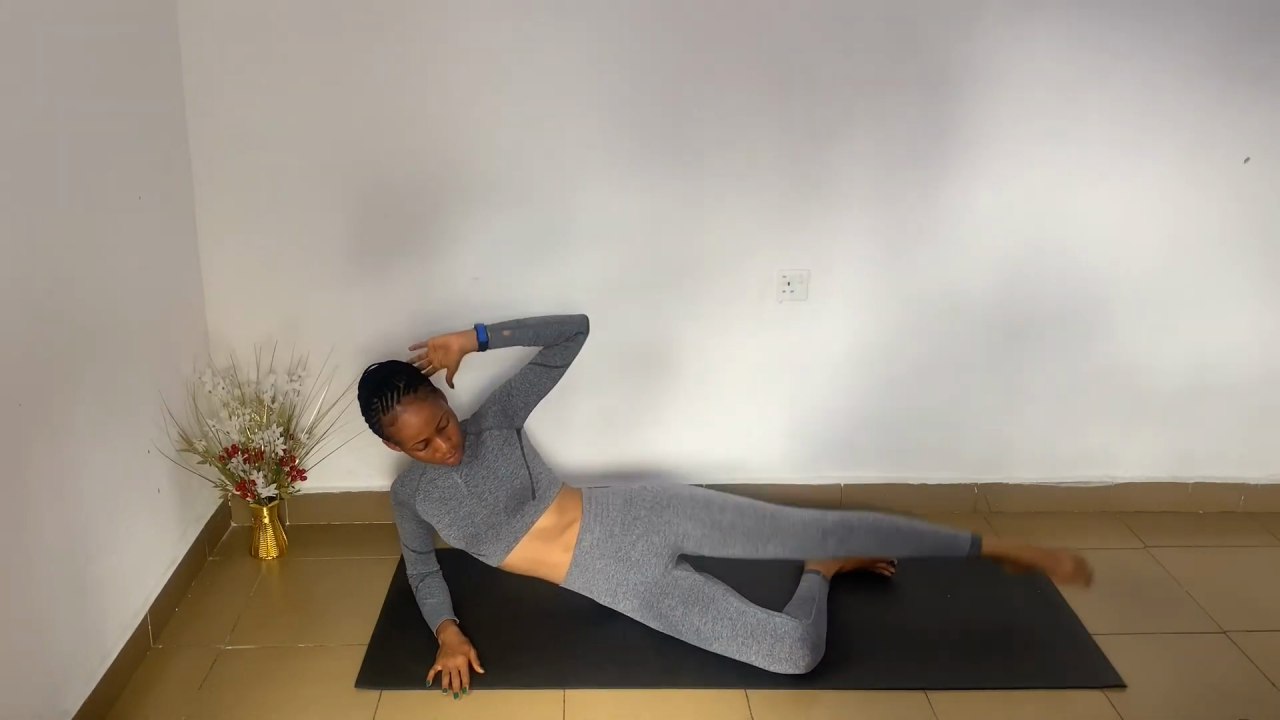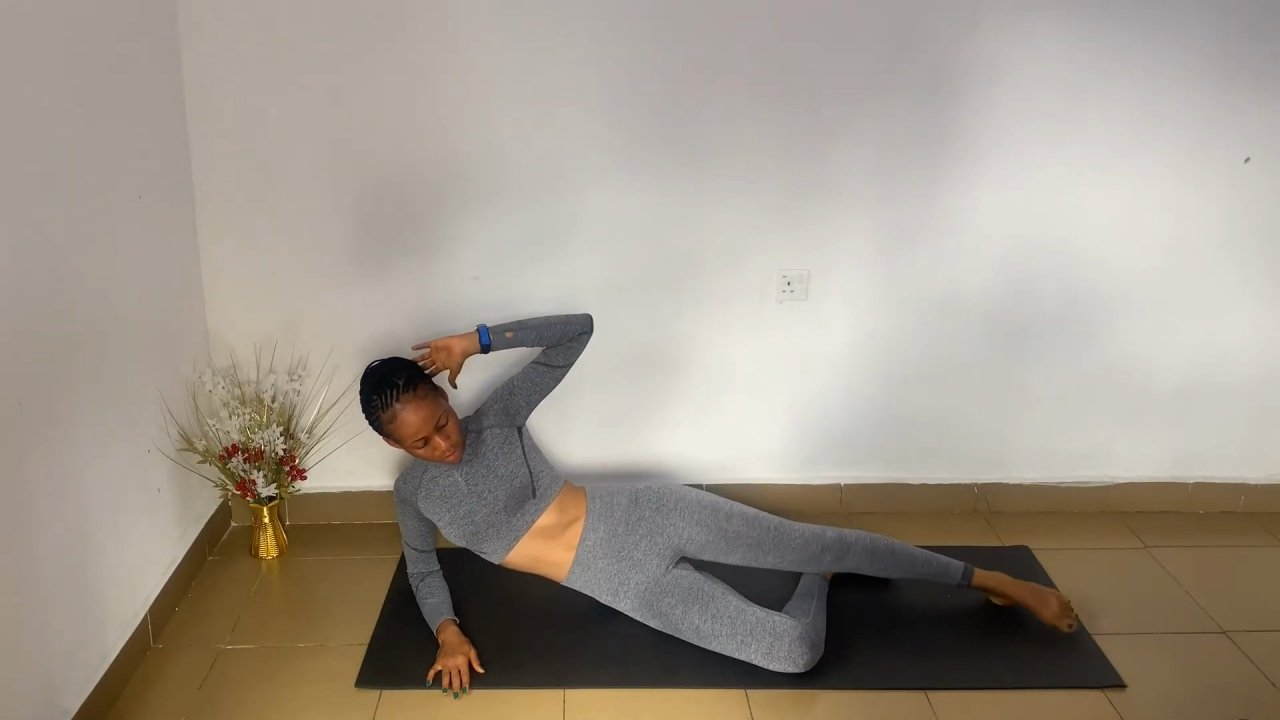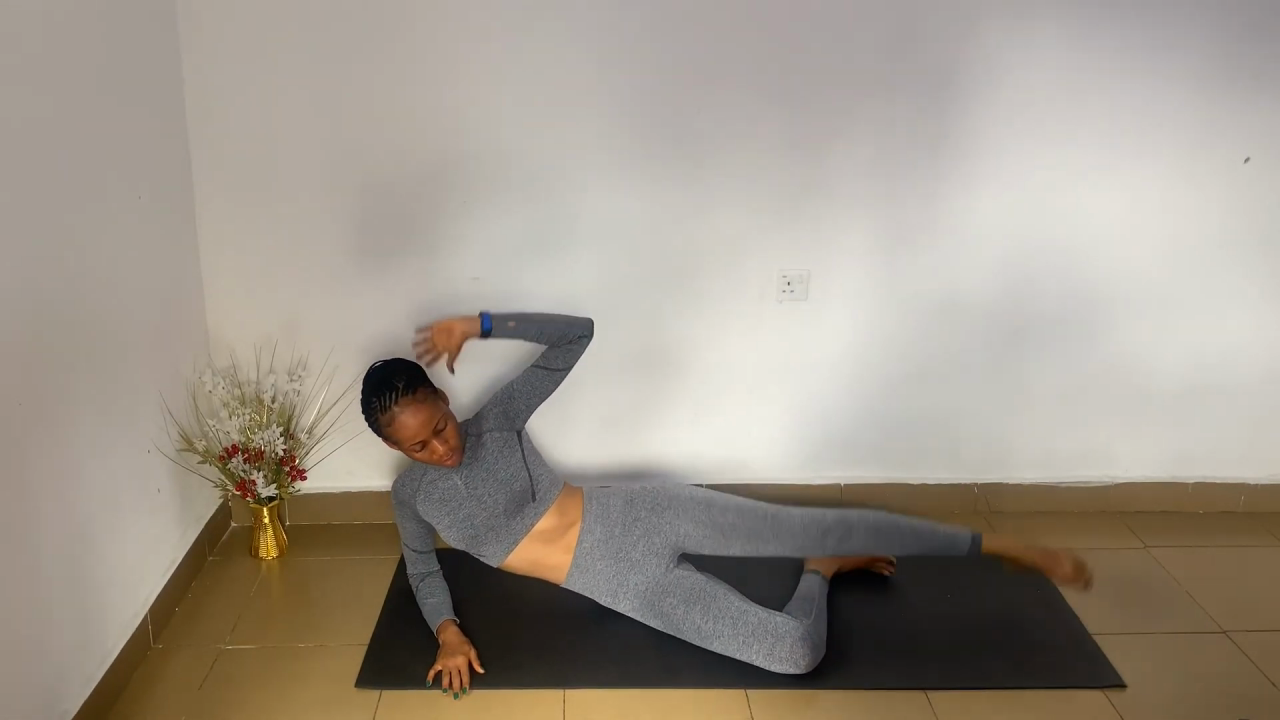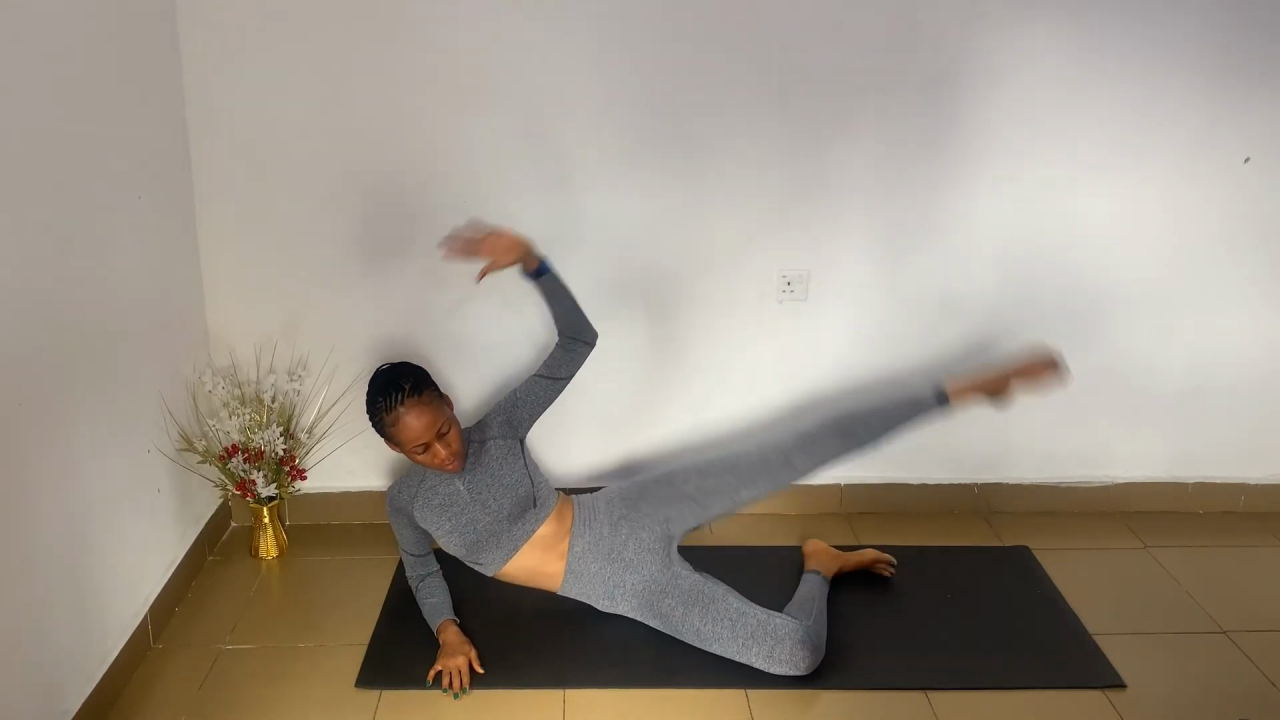
dt=0.2s
person 1, frame 1
left shoulder: (495, 416)
right shoulder: (410, 494)
left elbow: (575, 329)
right elbow: (419, 565)
left wrist: (474, 338)
right wrist: (447, 632)
left hip: (636, 521)
right hip: (620, 586)
left knee: (821, 528)
right knee: (795, 652)
left ankle: (1000, 549)
right ankle: (822, 572)
person 1, frame 2
left shoulder: (496, 415)
right shoulder: (413, 492)
left elbow: (578, 328)
right elbow: (421, 564)
left wrist: (478, 338)
right wrist: (447, 631)
left hip: (638, 521)
right hip: (621, 585)
left knee: (817, 536)
right knee: (794, 652)
left ankle: (990, 580)
right ankle: (819, 580)
person 1, frame 3
left shoulder: (495, 420)
right shoulder: (410, 495)
left elbow: (576, 331)
right elbow: (421, 565)
left wrist: (480, 321)
right wrist: (446, 630)
left hip: (634, 523)
right hip: (622, 587)
left knee: (818, 526)
right knee: (795, 652)
left ankle: (999, 545)
right ankle: (821, 571)
person 1, frame 4
left shoulder: (493, 428)
right shoulder: (405, 499)
left elbow: (578, 339)
right elbow: (419, 568)
left wrist: (529, 261)
right wrist: (448, 631)
left hip: (628, 528)
right hip: (620, 591)
left knee: (794, 450)
right knee: (794, 653)
left ankle: (959, 391)
right ankle: (818, 563)
